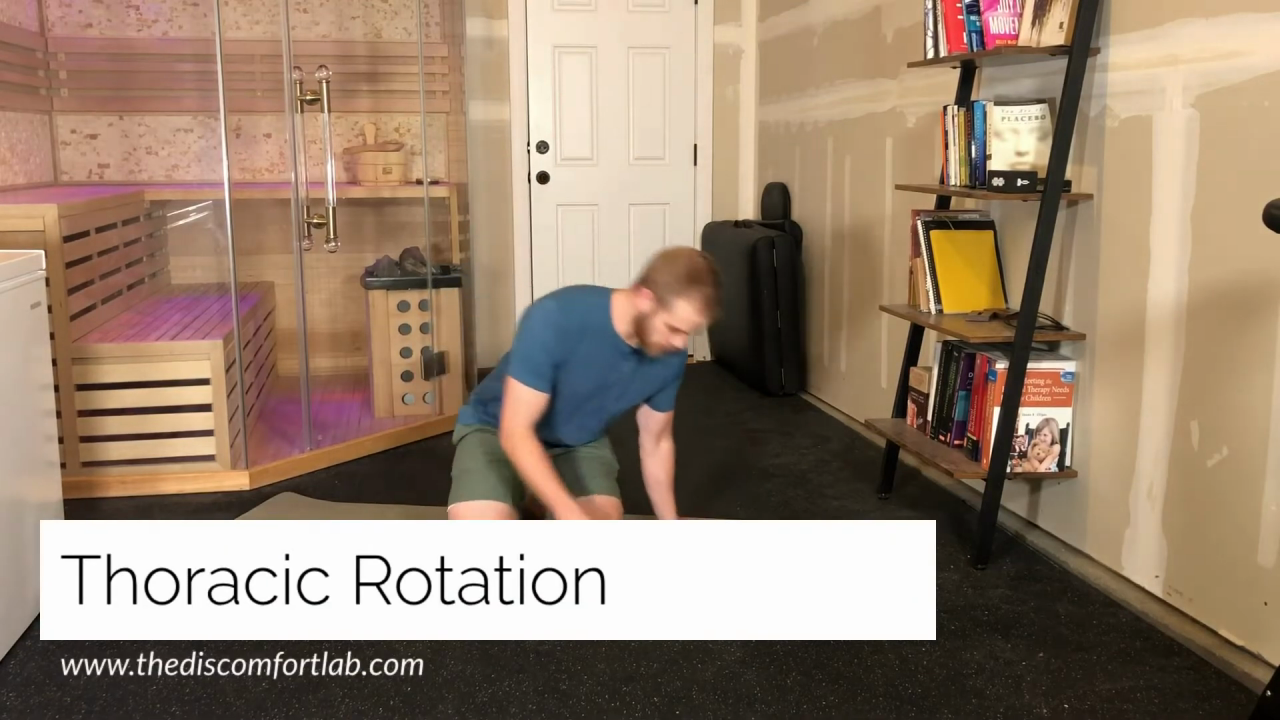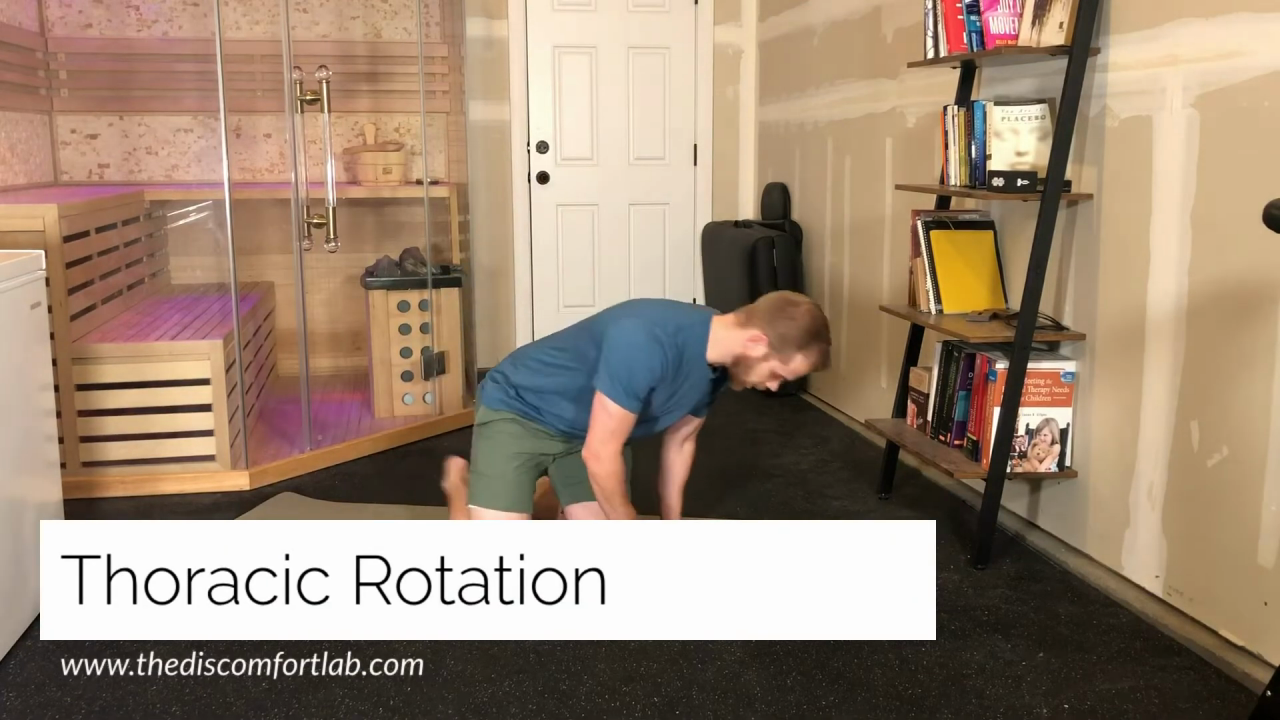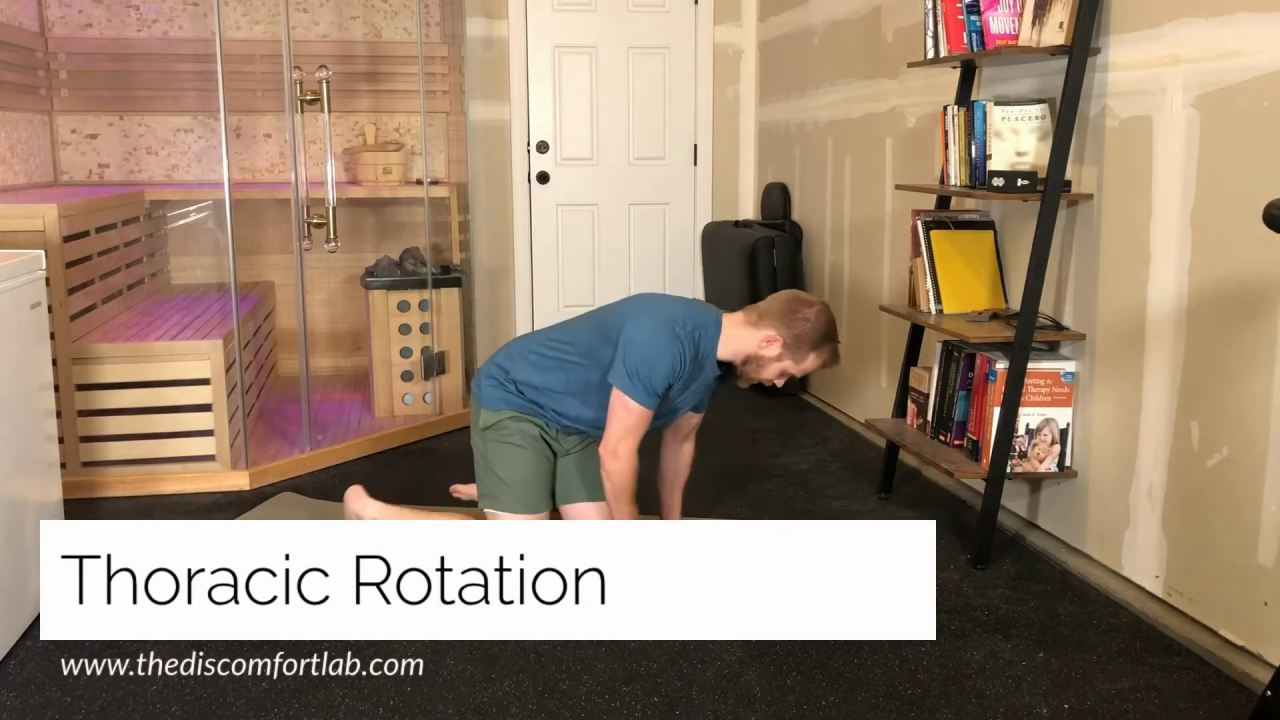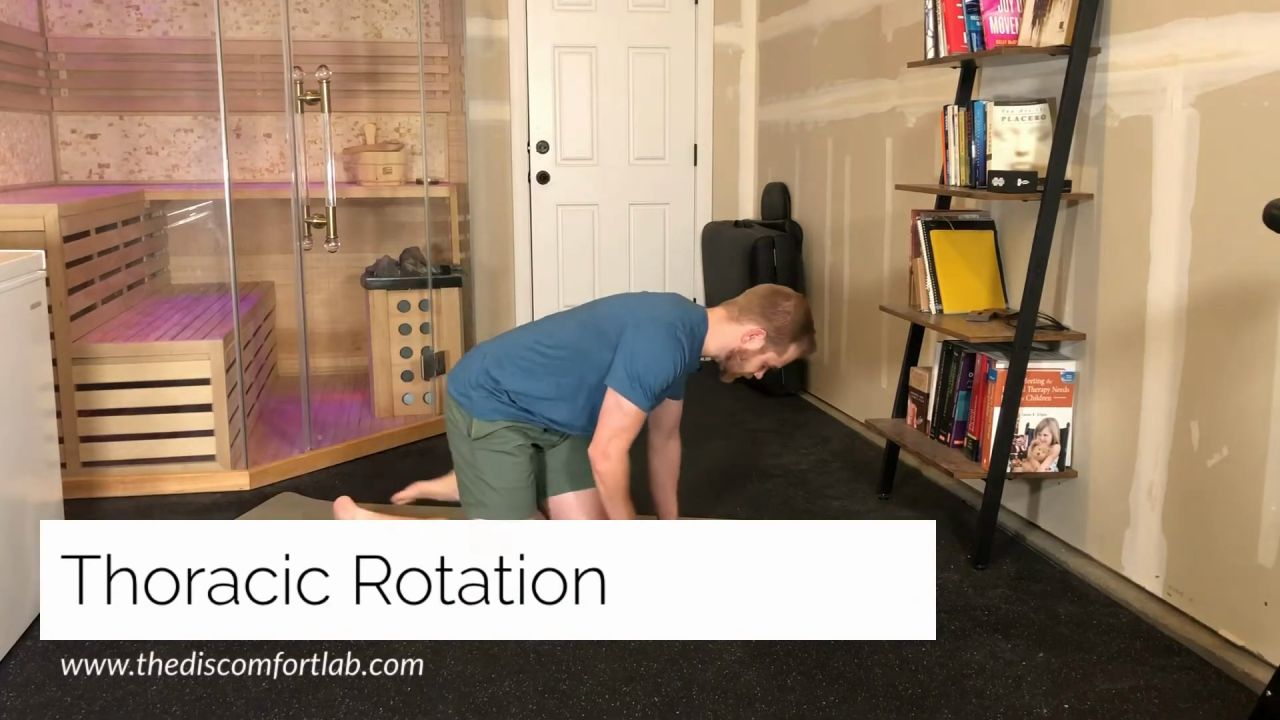
dt=0.4s
person 1, frame 1
left shoulder: (670, 355)
right shoulder: (557, 319)
left elbow: (657, 441)
right elbow: (515, 432)
right wrist: (573, 517)
left hip: (579, 444)
right hip: (495, 430)
person 1, frame 2
left shoulder: (720, 361)
right shoulder: (648, 339)
left elbow: (680, 441)
right elbow: (599, 455)
left hip: (589, 428)
right hip: (517, 410)
left ankle: (542, 487)
right ankle: (461, 481)
person 1, frame 3
left shoulder: (714, 353)
right shoulder: (664, 337)
left elbow: (680, 439)
right elbow: (616, 453)
left hip: (575, 421)
right hip: (512, 403)
left ankle: (503, 491)
right ankle: (371, 510)
person 1, frame 4
left shoulder: (685, 333)
right shoulder: (663, 340)
left elbow: (665, 436)
right elbow: (606, 454)
left wrist: (672, 528)
left hip: (543, 411)
right hip: (489, 405)
left ankle: (470, 486)
right ankle: (359, 521)
